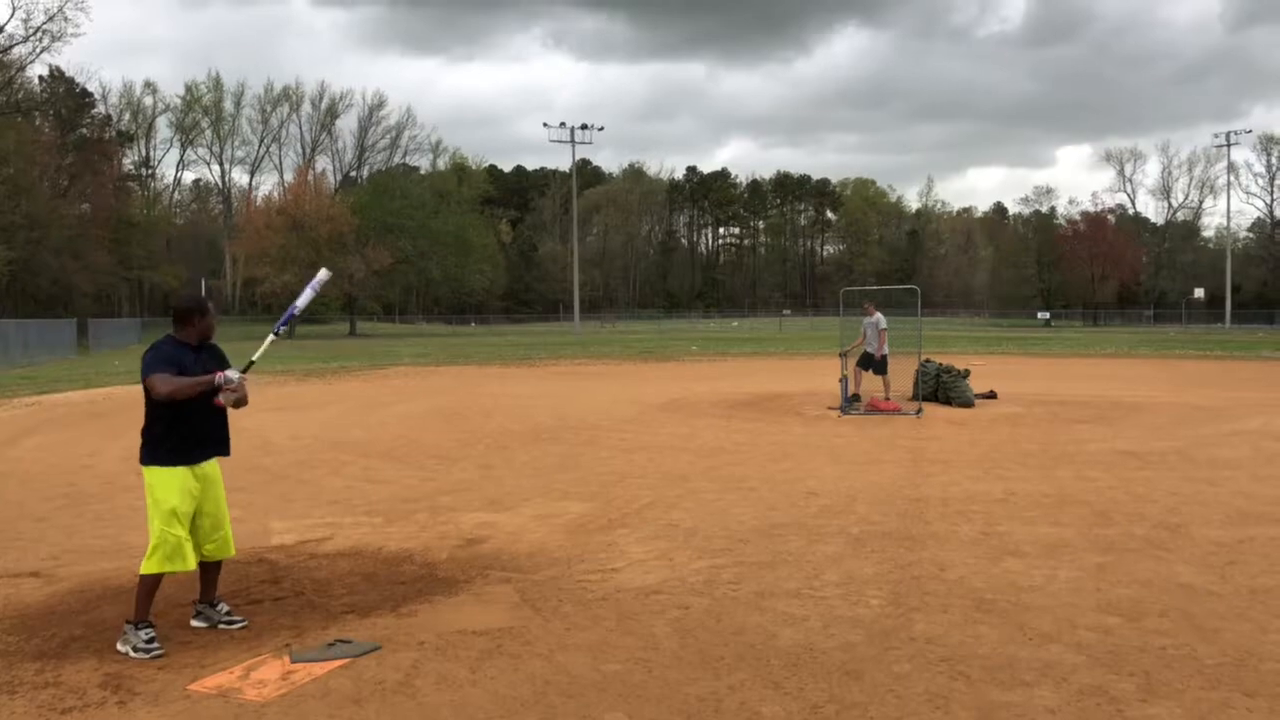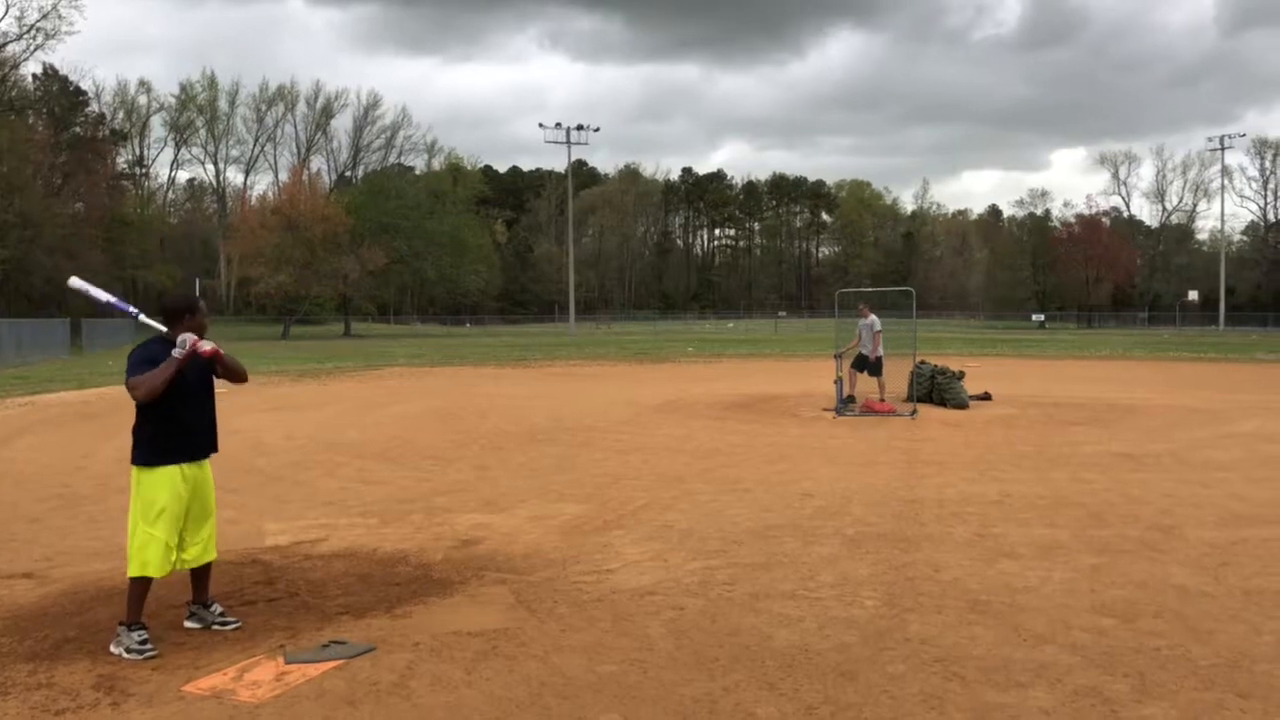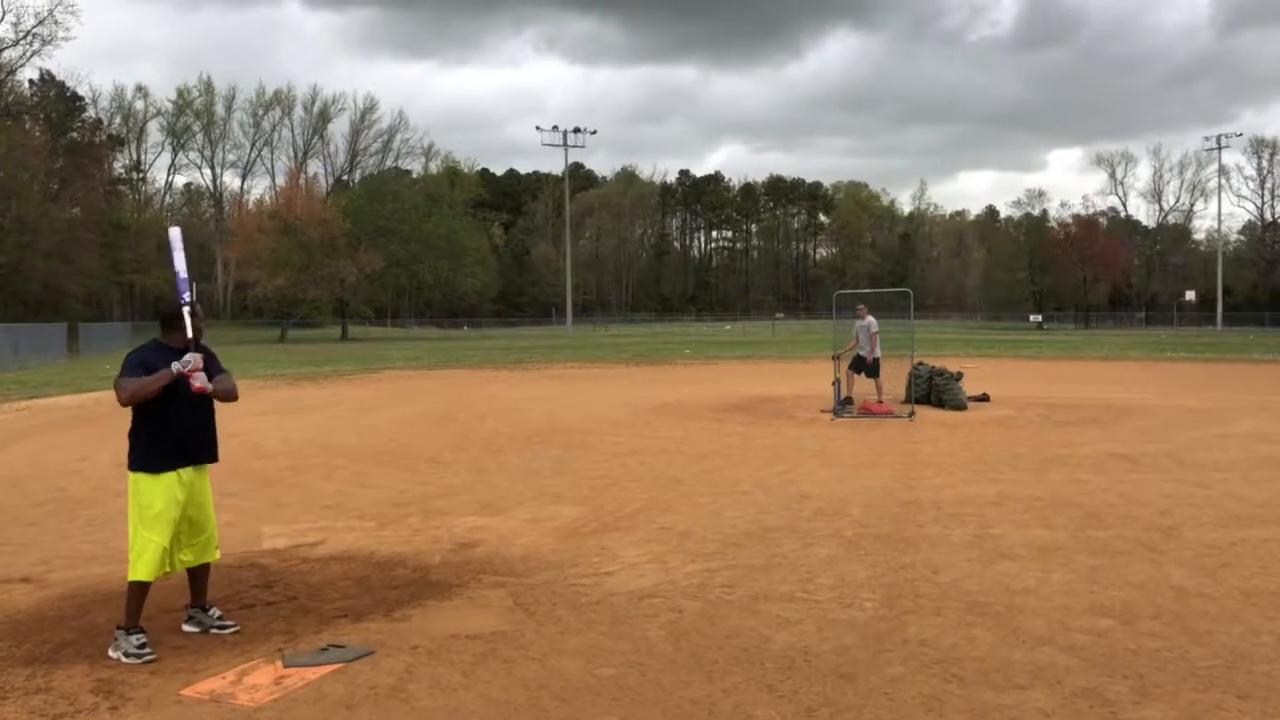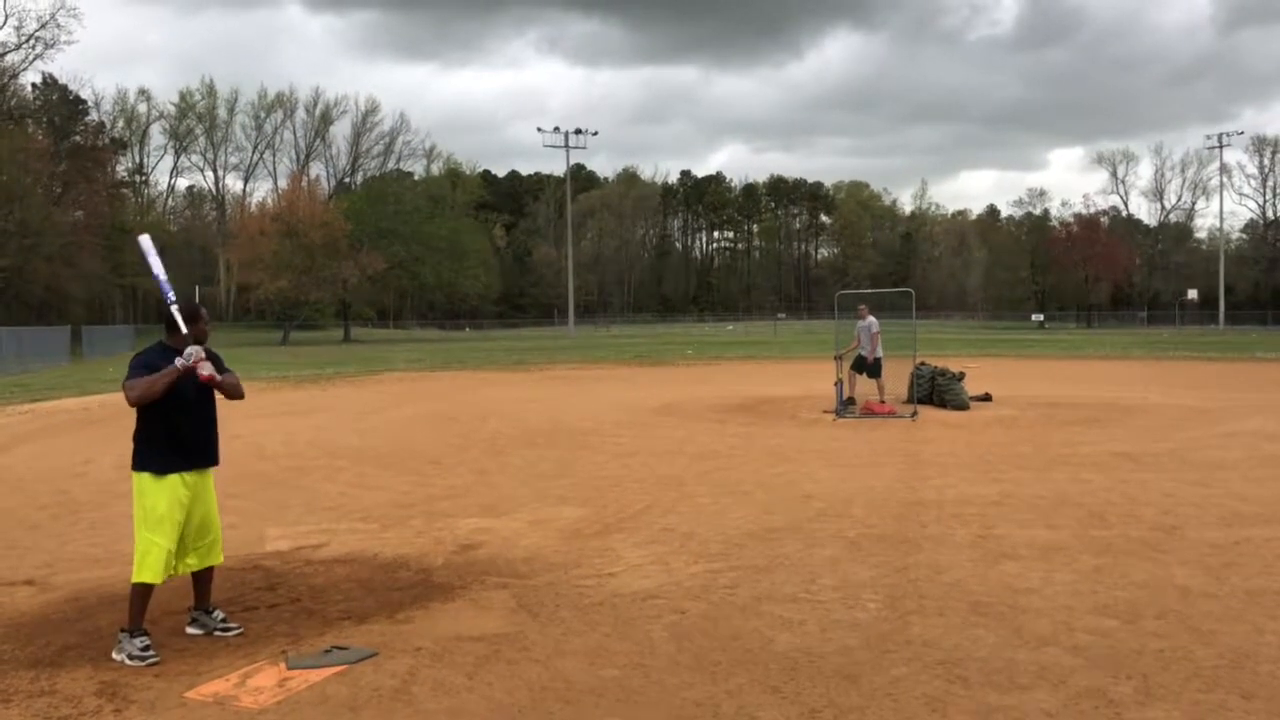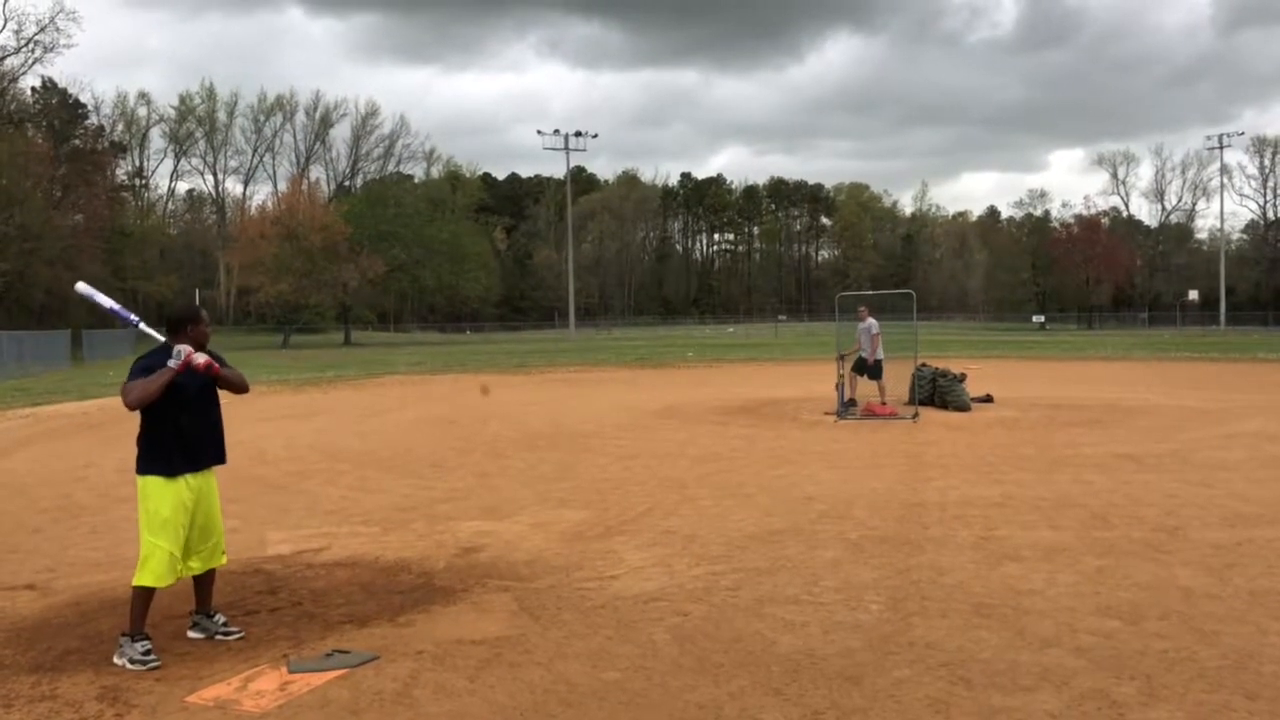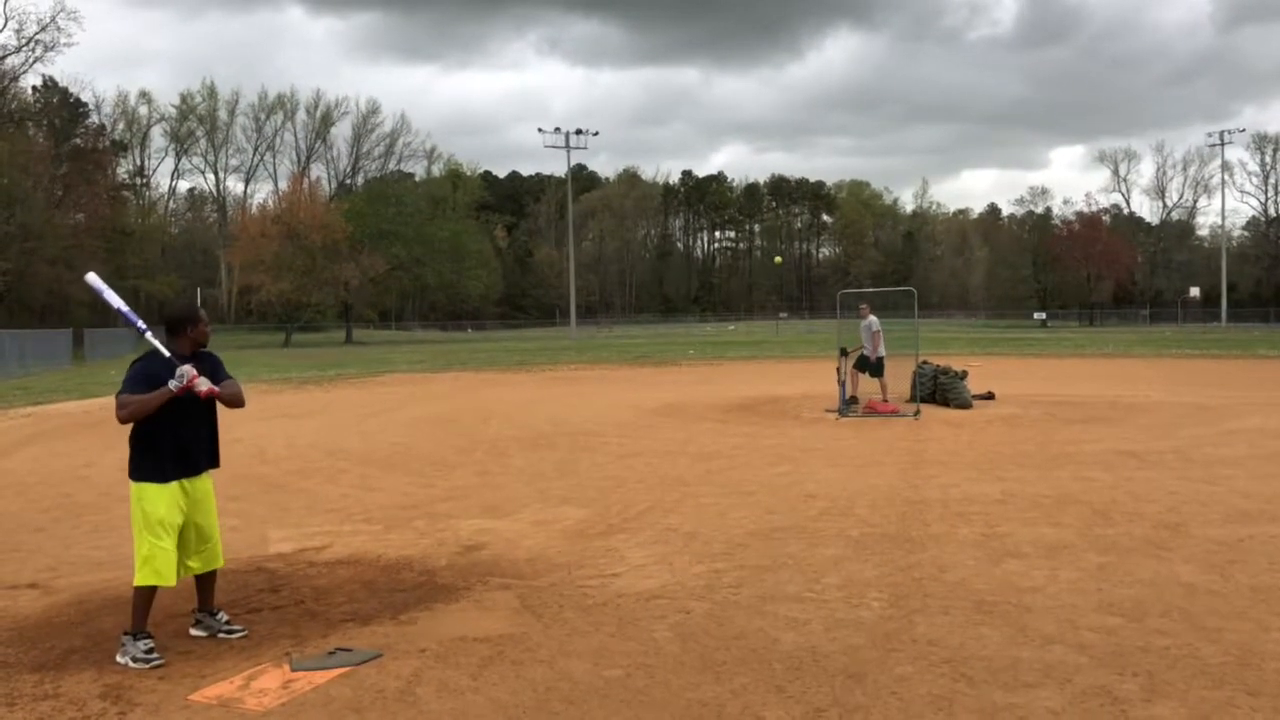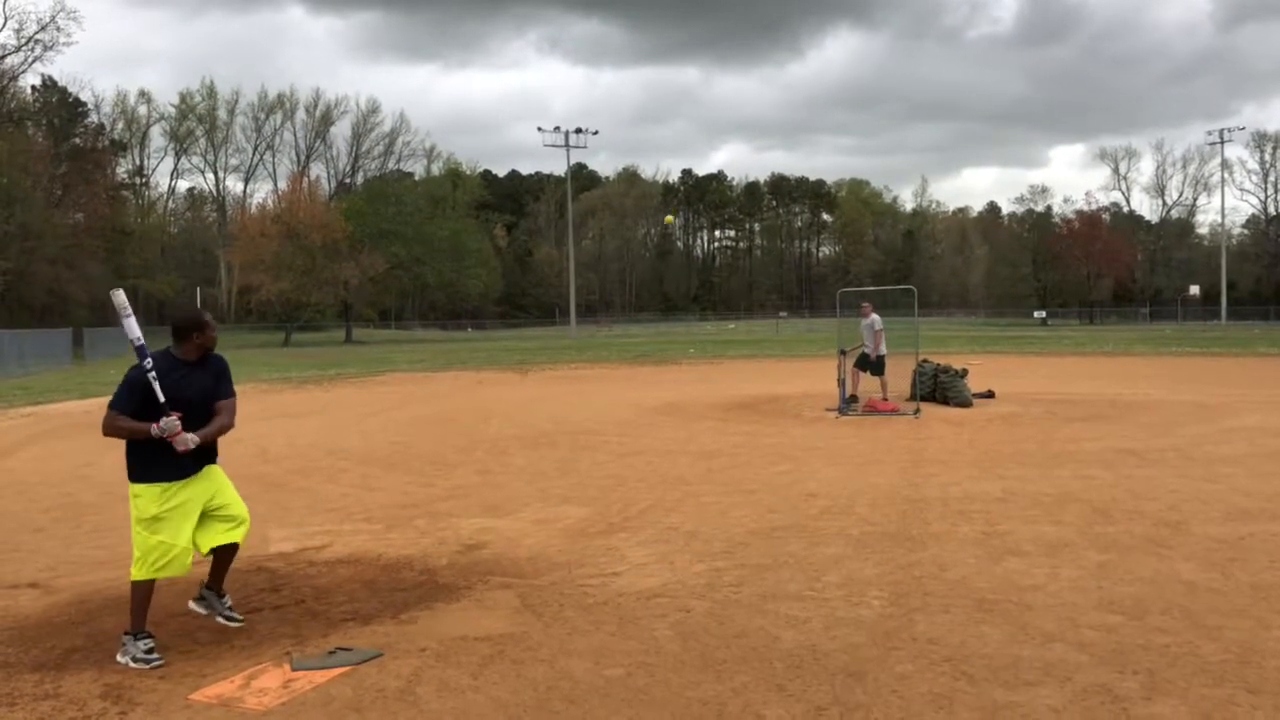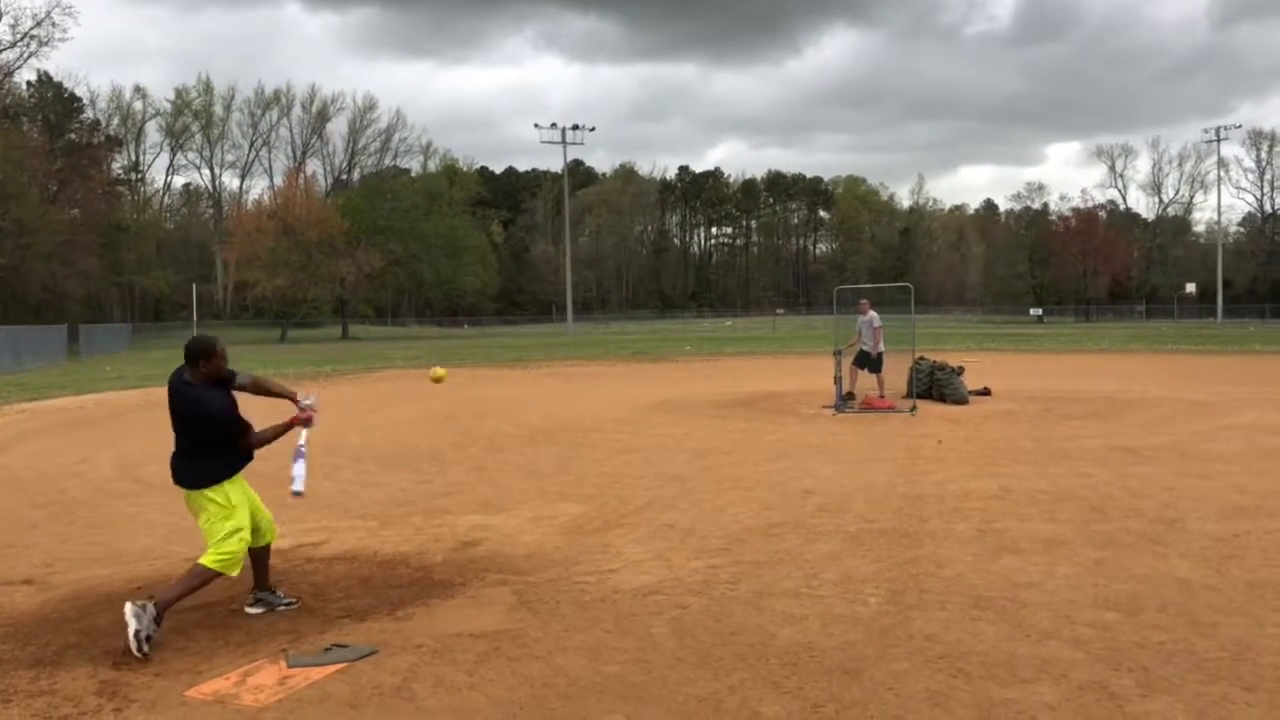
dt=0.4s
person 1, frame 1
left shoulder: (213, 353)
right shoulder: (160, 353)
left elbow: (241, 395)
right elbow: (163, 389)
left wrist: (232, 395)
right wrist: (215, 380)
left hip: (206, 460)
right hip: (167, 464)
left knee: (215, 535)
right knee: (166, 544)
left ankle: (206, 607)
right ankle: (136, 628)
person 1, frame 2
left shoulder: (203, 351)
right shoulder: (146, 353)
left elbow: (240, 376)
right elbow: (141, 393)
left wrist: (217, 354)
right wrist: (176, 355)
left hip: (197, 460)
right hip: (157, 464)
left knee: (201, 537)
right knee: (151, 546)
left ankle: (200, 608)
right ankle: (129, 629)
person 1, frame 3
left shoulder: (203, 356)
right shoulder: (142, 358)
left elbow: (231, 391)
right elbow: (125, 395)
left wrist: (209, 386)
right wrist: (174, 371)
left hip: (196, 465)
right hip: (154, 470)
left knee: (201, 539)
right knee: (149, 550)
left ankle: (198, 611)
right ankle: (127, 633)
person 1, frame 4
left shoulder: (205, 357)
right shoulder: (148, 359)
left elbow: (237, 391)
right elbow: (134, 395)
left wrist: (215, 376)
right wrist: (178, 366)
left hip: (199, 467)
right hip: (158, 472)
left knee: (205, 541)
right knee: (153, 552)
left ankle: (202, 614)
right ankle: (131, 635)
person 1, frame 5
left shoulder: (208, 358)
right shoulder: (151, 363)
left elbow: (242, 385)
right elbow: (131, 400)
left wrist: (213, 369)
right wrist: (173, 367)
left hip: (203, 470)
right hip: (163, 476)
left knee: (207, 545)
right knee: (157, 557)
left ankle: (203, 617)
right ankle: (132, 639)
person 1, frame 6
left shoulder: (208, 362)
right shoulder: (147, 367)
left elbow: (238, 397)
right elbow: (123, 412)
left wrist: (213, 389)
right wrist: (174, 387)
left hip: (198, 474)
right hip: (155, 480)
left knee: (208, 548)
right knee: (154, 559)
left ankle: (206, 616)
right ankle: (134, 638)
person 1, frame 7
left shoulder: (216, 365)
right shoulder: (146, 373)
left elbow: (227, 418)
right elbow: (110, 426)
left wrist: (197, 437)
right wrist: (158, 430)
left hip: (202, 469)
right hip: (156, 480)
left knee: (234, 520)
right knee: (151, 557)
left ankle: (211, 594)
right ankle: (136, 637)
person 1, frame 8
left shoulder: (181, 376)
right shoulder: (210, 405)
left elbow: (246, 381)
right elbow: (250, 442)
left wrist: (293, 396)
right wrist: (292, 422)
left hip: (209, 476)
right hip: (214, 484)
left knee: (259, 526)
right knee: (224, 557)
left ankle: (263, 594)
right ankle: (152, 610)
